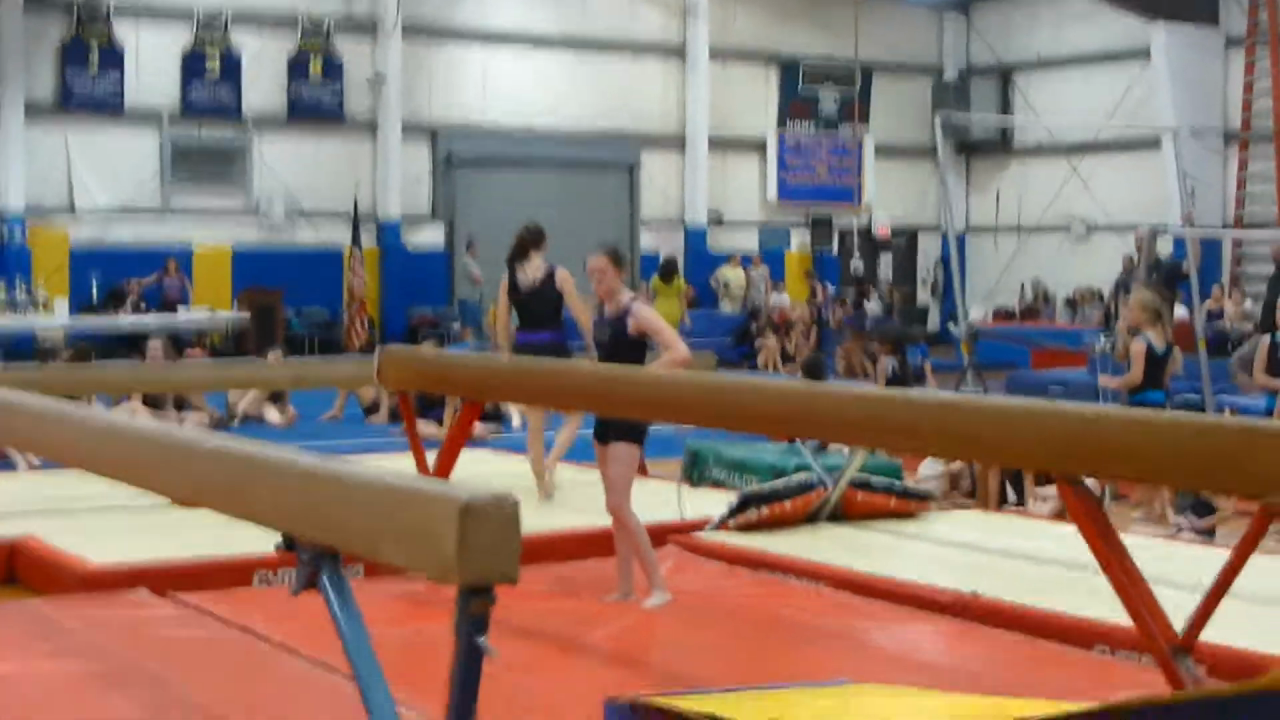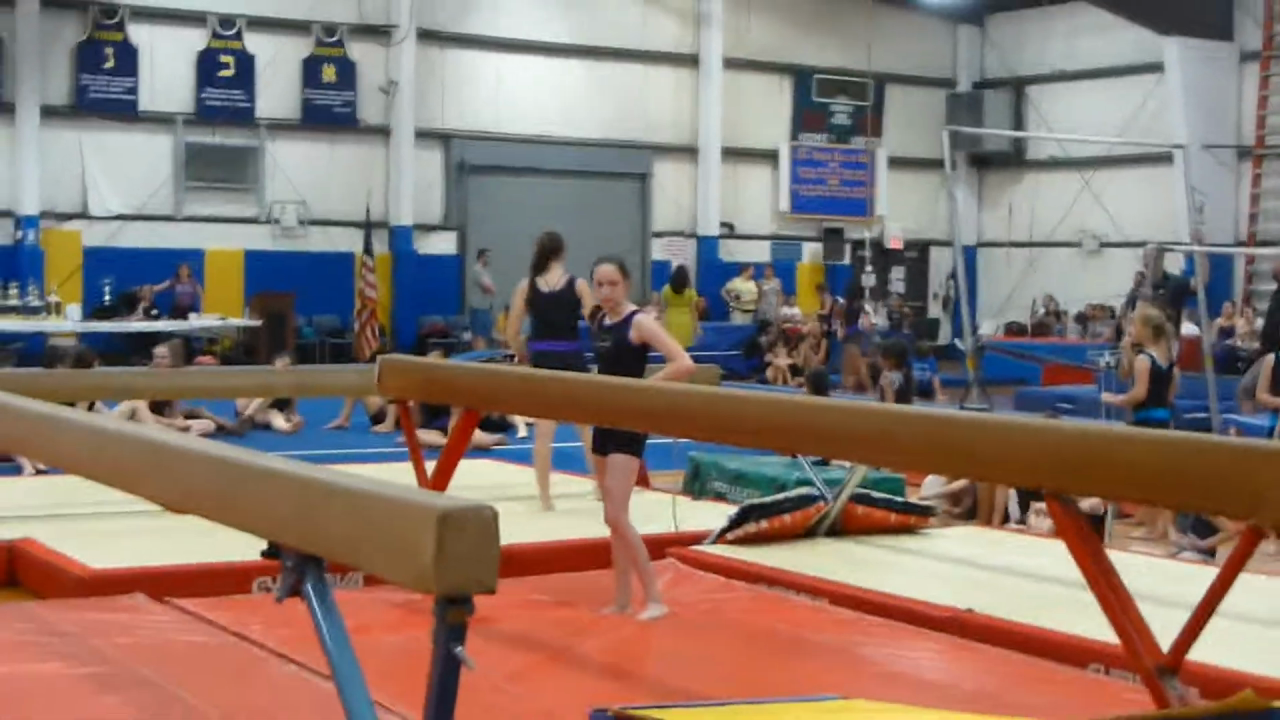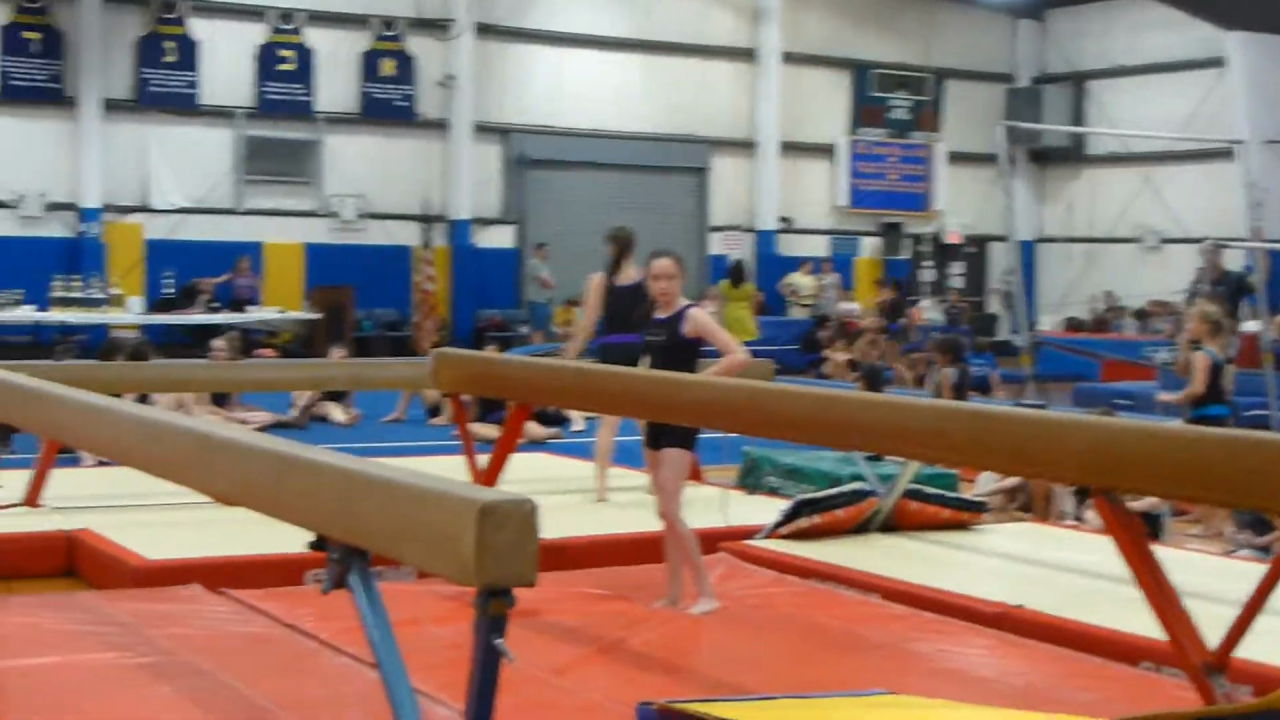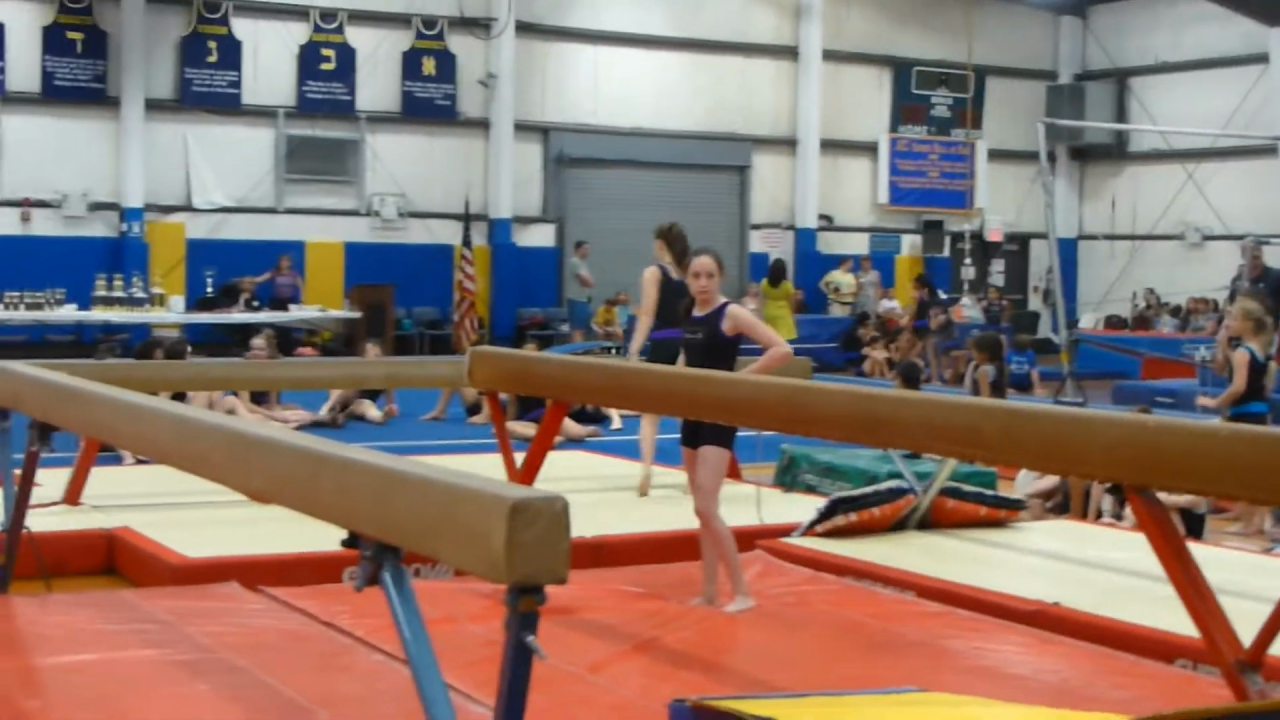
dt=0.2s
person 1, frame 1
left shoulder: (637, 312)
right shoulder: (603, 312)
left elbow: (681, 354)
right hip: (605, 411)
left knee: (619, 506)
right knee: (615, 507)
left ankle: (658, 585)
right ankle: (624, 587)
person 1, frame 2
left shoulder: (639, 322)
right shoulder: (599, 322)
left elbow: (685, 365)
left hip: (629, 424)
right hip: (603, 421)
left knee: (616, 517)
right knee: (613, 519)
left ankle: (654, 598)
right ankle: (622, 598)
person 1, frame 3
left shoulder: (692, 316)
right shoulder: (651, 317)
left elbow: (739, 357)
left knee: (670, 511)
right knee: (665, 512)
left ankle: (706, 592)
right ankle: (673, 592)
person 1, frame 4
left shoulder: (731, 313)
right shoulder: (688, 315)
left elbow: (782, 350)
right hip: (692, 414)
left knee: (707, 509)
right knee: (701, 510)
left ankle: (742, 591)
right ankle: (709, 590)
person 2, frame 1
left shoulder: (508, 279)
right shoulder: (559, 275)
left elbow: (502, 327)
right elbow: (582, 317)
left wrist: (507, 355)
right wrist: (593, 348)
left hip: (524, 351)
right hip: (554, 350)
left knee: (534, 425)
right knee: (574, 415)
left ankle: (543, 485)
right ankle: (549, 464)
person 2, frame 2
left shoulder: (525, 286)
right shoulder: (578, 284)
left elbow: (512, 333)
left wrist: (522, 353)
left hip: (542, 360)
right hip: (572, 358)
left knee: (543, 432)
right knee: (588, 423)
left ankle: (545, 497)
person 2, frame 3
left shoulder: (599, 279)
right shoulder: (647, 279)
left elbow: (589, 322)
left wrist: (571, 352)
left hip: (612, 352)
right hip: (641, 351)
left knee: (608, 422)
left ankle: (601, 485)
person 2, frame 4
left shoulder: (653, 272)
left elbow: (646, 315)
left wrist: (634, 350)
left hip: (661, 347)
left knee: (649, 414)
left ankle: (647, 467)
person 3, frame 1
left shoulder: (1139, 342)
right shoulder: (1164, 340)
left elbow: (1135, 377)
left wrist: (1112, 383)
left hip: (1142, 401)
right hip: (1159, 397)
left ankle: (1150, 506)
right ankle: (1161, 504)
person 3, frame 2
left shoulder: (1142, 358)
right shoulder: (1166, 355)
left elbow: (1139, 393)
left wrist: (1116, 400)
left hip: (1146, 420)
right hip: (1163, 417)
left ankle: (1153, 525)
right ankle: (1161, 521)
person 3, frame 3
left shoulder: (1201, 354)
right shoulder: (1220, 352)
left elbow: (1197, 388)
left wrist: (1173, 398)
left hip: (1203, 417)
right hip: (1220, 414)
left ankle: (1210, 523)
right ankle: (1216, 518)
person 3, frame 4
left shoulder: (1242, 352)
right shoulder: (1262, 349)
left elbow: (1238, 387)
left wrist: (1215, 403)
left hip: (1244, 415)
right hip: (1260, 412)
left ankle: (1249, 521)
right ankle: (1255, 515)
